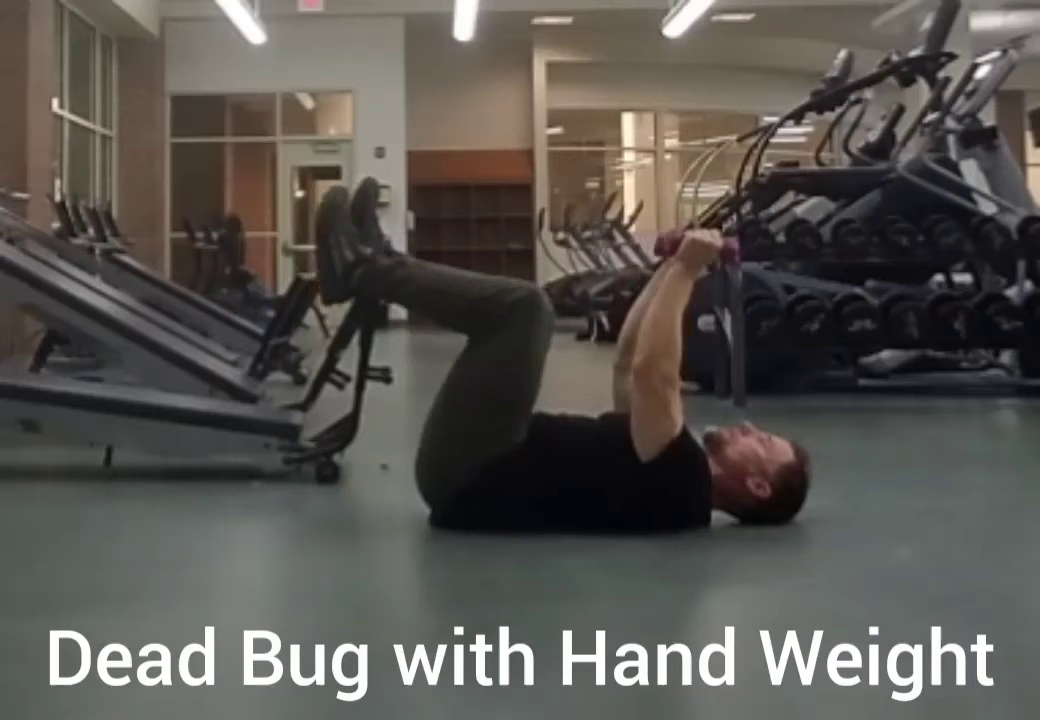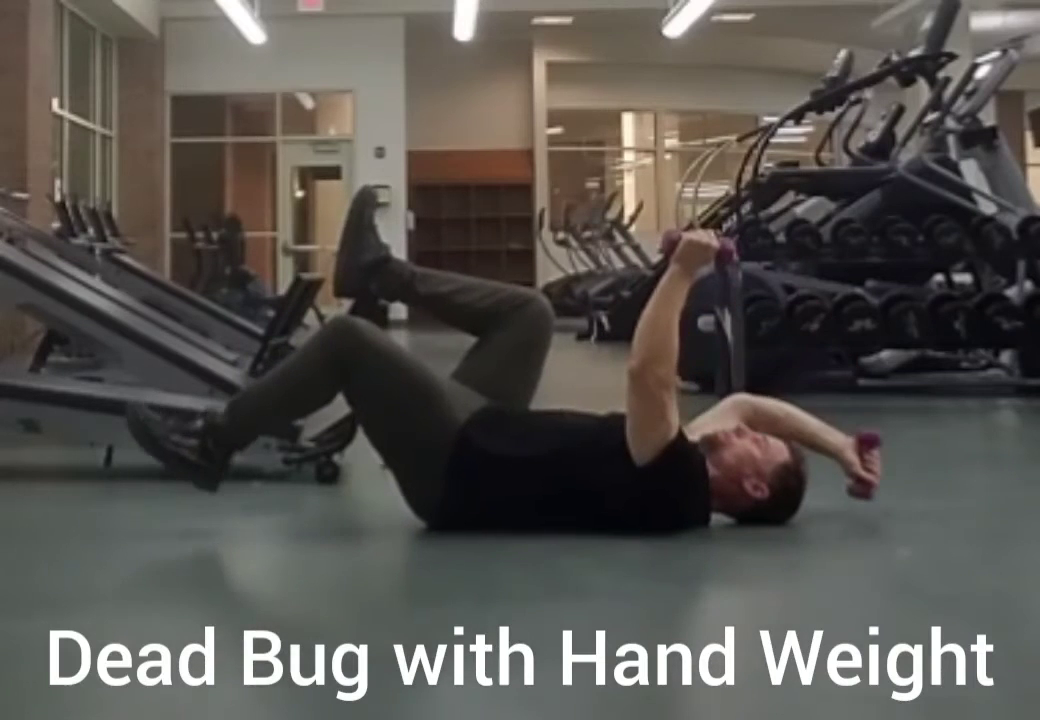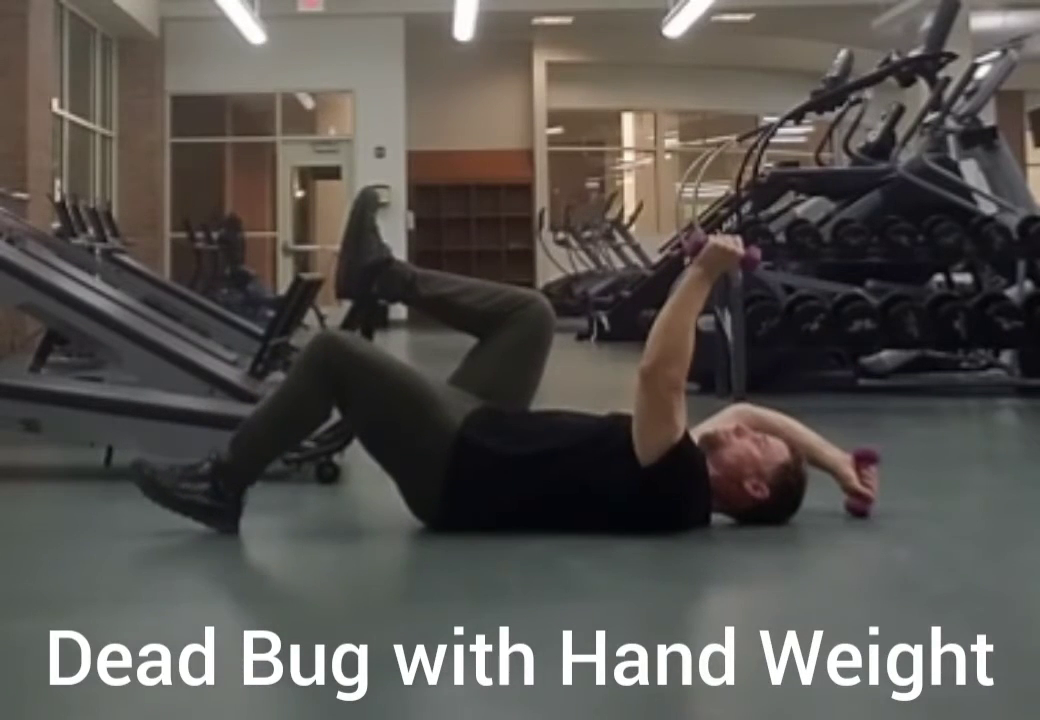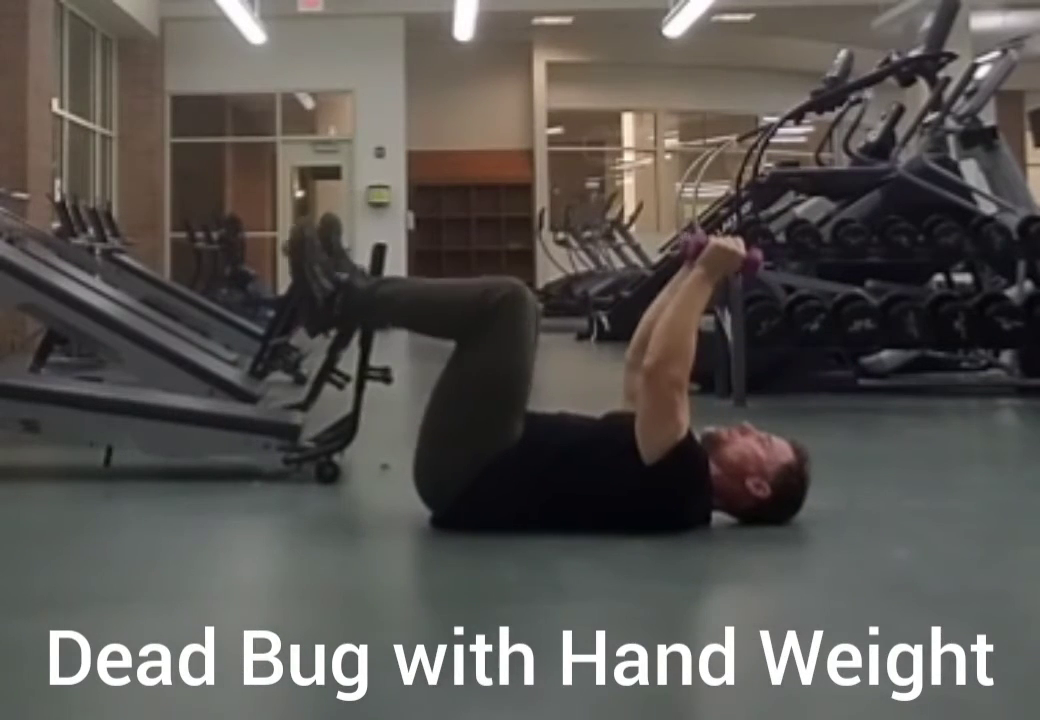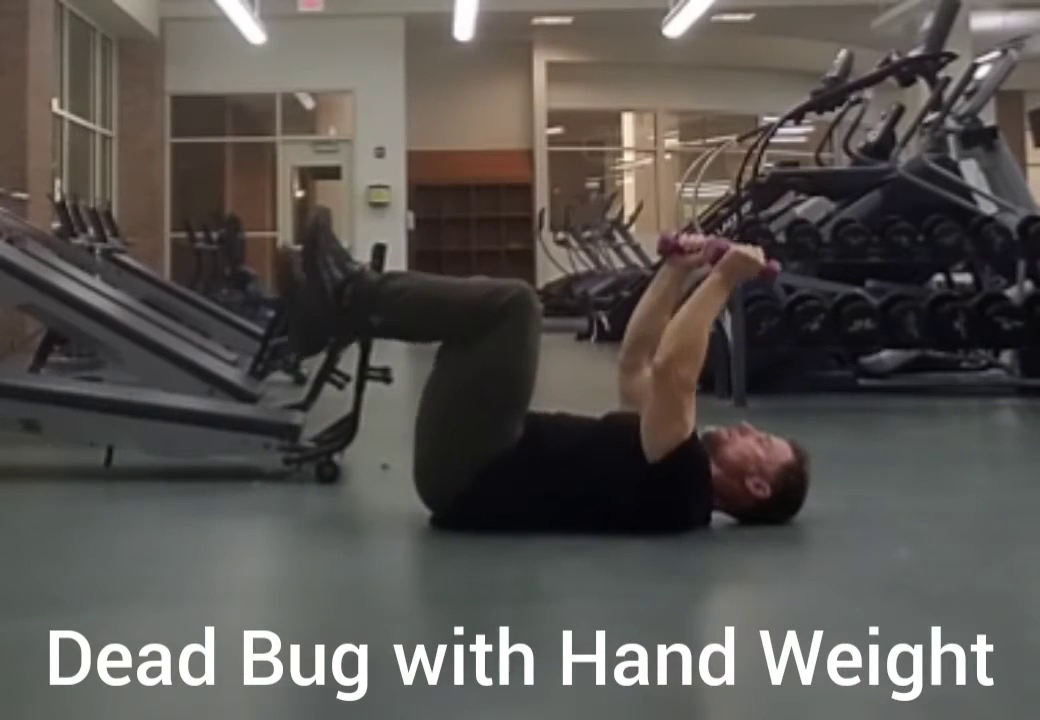
dt=1s
person 1, frame 1
left shoulder: (681, 483)
right shoulder: (675, 464)
left elbow: (653, 374)
right elbow: (627, 363)
left wrist: (685, 272)
right wrist: (669, 273)
left hip: (468, 480)
right hip: (479, 474)
left knee: (521, 304)
right knee: (524, 310)
left ankle: (358, 270)
right ankle: (371, 263)
person 1, frame 2
left shoulder: (674, 487)
right shoulder: (694, 470)
left elbow: (647, 378)
right elbow: (744, 402)
left wrist: (681, 272)
right wrist: (841, 443)
left hip: (459, 468)
right hip: (486, 437)
left knee: (348, 340)
right knee: (530, 310)
left ankle: (210, 446)
right ankle: (382, 273)
person 1, frame 3
left shoulder: (675, 488)
right shoulder: (691, 478)
left elbow: (658, 375)
right elbow: (749, 408)
left wrist: (701, 274)
right wrist: (838, 460)
left hip: (458, 468)
right hip: (484, 435)
left knee: (333, 353)
right knee: (530, 310)
left ankle: (221, 486)
right ankle: (383, 276)
person 1, frame 4
left shoulder: (679, 485)
right shoulder: (686, 470)
left elbow: (663, 376)
right elbow: (640, 360)
left wrist: (705, 276)
right wrist: (691, 273)
left hip: (469, 478)
right hip: (482, 469)
left knee: (505, 301)
right knee: (515, 311)
left ankle: (348, 301)
right ankle: (356, 296)
person 1, frame 5
left shoulder: (682, 487)
right shoulder: (674, 456)
left elbow: (672, 373)
right elbow: (637, 360)
left wrist: (723, 280)
right wrist: (676, 270)
left hip: (468, 481)
right hip: (475, 472)
left knee: (511, 303)
right knee: (483, 307)
left ankle: (353, 293)
right ankle: (343, 310)
